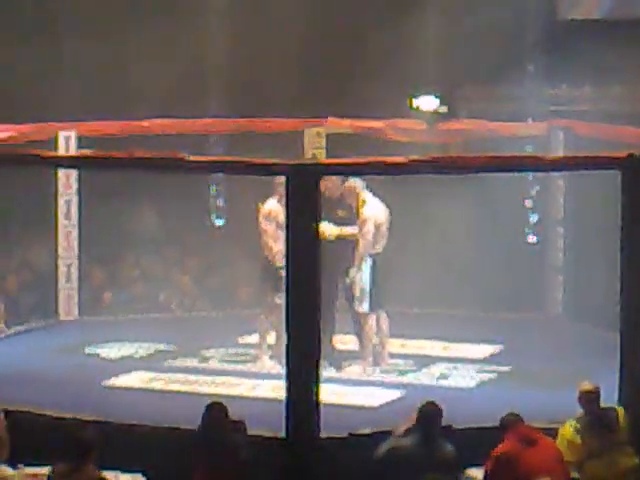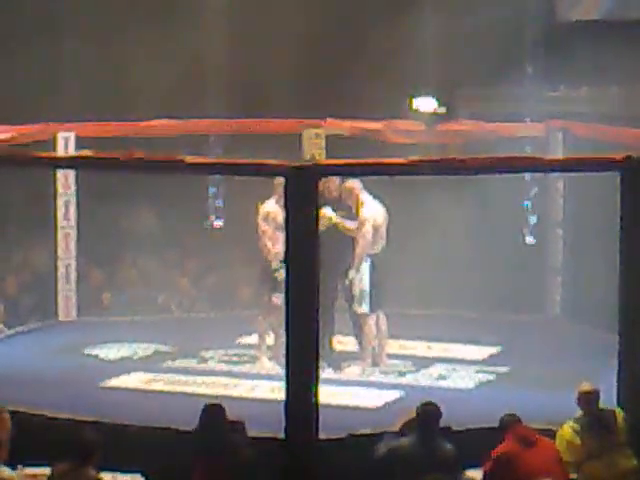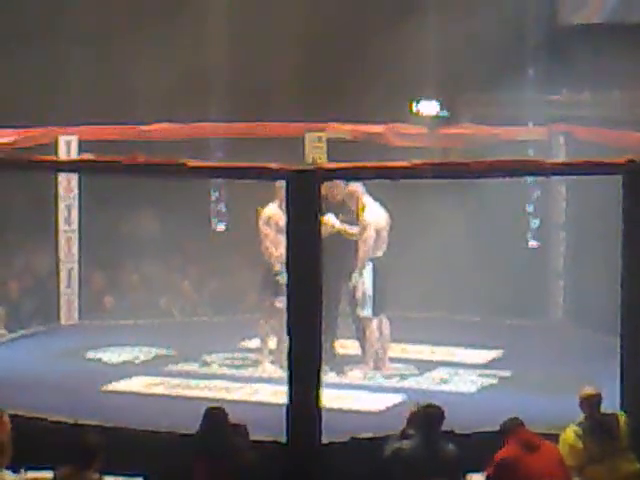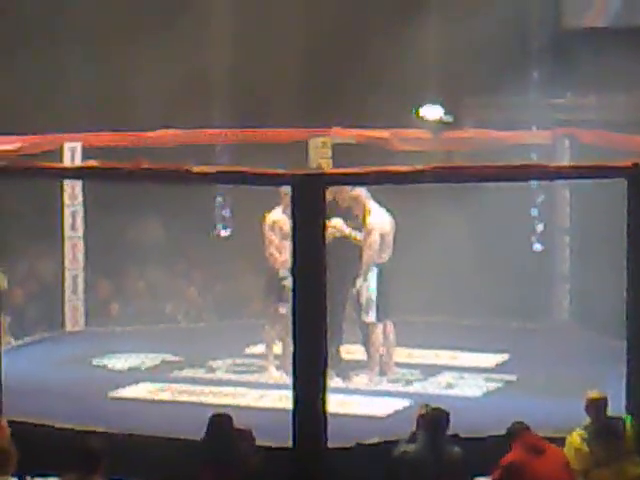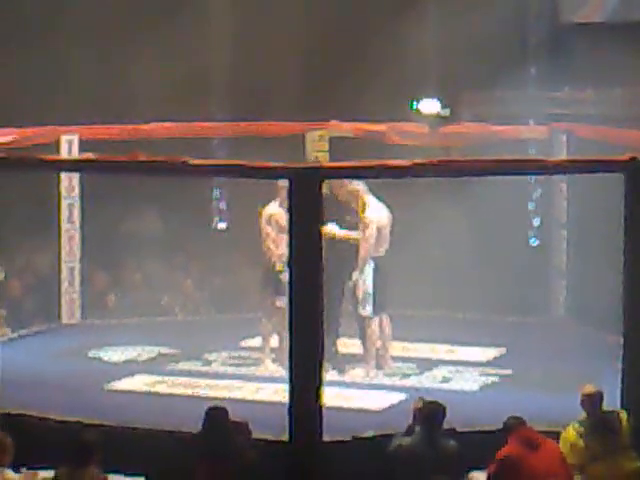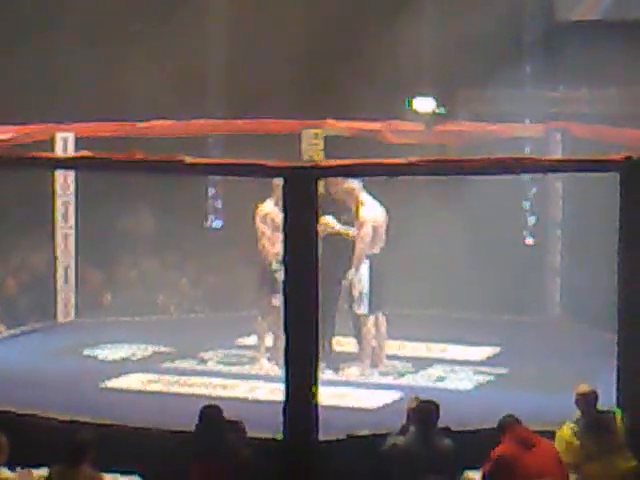
dt=0.2s
person 1, frame 1
left shoulder: (350, 201)
right shoulder: (319, 201)
left elbow: (360, 230)
right elbow: (317, 229)
left wrist: (337, 230)
right wrist: (319, 231)
left hip: (350, 261)
right hip: (326, 262)
right knee: (326, 306)
right ankle: (327, 352)
person 1, frame 2
right shoulder: (318, 201)
right elbow: (317, 226)
left wrist: (336, 220)
right wrist: (321, 224)
left hip: (349, 262)
right hip: (326, 262)
right knee: (326, 306)
right ankle: (327, 352)
person 1, frame 3
right shoulder: (321, 204)
right elbow: (320, 232)
left wrist: (339, 226)
right wrist: (324, 230)
left hip: (353, 265)
right hip: (329, 266)
right knee: (329, 310)
right ankle: (329, 355)
person 1, frame 4
right shoulder: (328, 209)
right elbow: (325, 237)
left wrist: (347, 231)
right wrist: (331, 233)
left hip: (359, 270)
right hip: (336, 271)
right knee: (335, 315)
right ankle: (335, 360)
person 1, frame 5
right shoulder: (326, 204)
right elbow: (321, 232)
left wrist: (342, 233)
right wrist: (326, 232)
left hip: (357, 265)
right hip: (334, 265)
right knee: (332, 309)
right ankle: (331, 354)
person 1, frame 6
left shoulder: (353, 204)
right shoulder: (322, 203)
right elbow: (317, 231)
left wrist: (339, 227)
right wrist: (324, 228)
left hip: (353, 263)
right hip: (330, 264)
right knee: (328, 308)
right ankle: (326, 352)
person 2, frame 1
left shoulder: (368, 211)
right shoulder: (380, 207)
left elbow: (365, 242)
left wrist: (355, 267)
left hip: (368, 261)
right hip: (379, 259)
left knee: (366, 312)
right knee: (378, 309)
left ankle: (367, 360)
right ankle: (383, 355)
person 2, frame 2
left shoulder: (366, 211)
right shoulder: (378, 207)
left elbow: (363, 243)
left wrist: (354, 268)
right wrist: (338, 220)
left hip: (367, 262)
right hip: (376, 260)
left knee: (366, 313)
right knee: (377, 310)
left ankle: (366, 361)
right ankle: (381, 356)
person 2, frame 3
left shoulder: (368, 215)
right shoulder: (380, 211)
left elbow: (366, 247)
left wrist: (357, 272)
left hip: (369, 266)
right hip: (380, 264)
left knee: (368, 316)
right knee: (380, 314)
left ankle: (369, 364)
right ankle: (383, 360)
person 2, frame 4
left shoulder: (373, 220)
right shoulder: (385, 216)
left elbow: (370, 252)
left wrist: (361, 277)
left hip: (373, 271)
right hip: (383, 268)
left knee: (372, 321)
right knee: (384, 319)
left ankle: (373, 370)
right ankle: (388, 365)
person 2, frame 5
left shoulder: (370, 214)
right shoulder: (382, 210)
left elbow: (368, 245)
left wrist: (358, 270)
left hip: (371, 265)
right hip: (381, 262)
left knee: (369, 315)
right knee: (382, 313)
left ankle: (370, 364)
right ankle: (385, 359)
person 2, frame 6
left shoulder: (366, 212)
right shoulder: (378, 209)
left elbow: (363, 243)
left wrist: (353, 269)
left hip: (366, 263)
right hip: (377, 261)
left knee: (365, 313)
right knee: (377, 311)
left ankle: (366, 362)
right ankle: (380, 357)
person 3, frame 1
left shoulder: (284, 207)
right shoulder: (270, 208)
right elbow: (268, 239)
right wrist: (279, 264)
left hip: (284, 262)
right hip: (275, 263)
left knee: (283, 308)
right knee: (272, 307)
left ankle: (279, 351)
right ankle: (263, 352)
person 3, frame 2
left shoulder: (283, 208)
right shoulder: (269, 209)
right elbow: (266, 241)
right wrist: (276, 266)
left hip: (283, 263)
right hip: (274, 264)
left knee: (281, 308)
right knee: (270, 309)
left ankle: (278, 352)
right ankle: (262, 353)
person 3, frame 3
left shoulder: (285, 212)
right shoulder: (270, 213)
right elbow: (268, 245)
right wrist: (278, 270)
left hip: (286, 266)
right hip: (276, 268)
left knee: (283, 312)
right knee: (272, 312)
left ankle: (281, 356)
right ankle: (265, 357)
person 3, frame 4
left shoulder: (290, 217)
right shoulder: (275, 218)
right elbow: (272, 250)
right wrist: (283, 274)
left hip: (290, 272)
right hip: (280, 273)
left knee: (289, 318)
right knee: (276, 318)
left ankle: (287, 361)
right ankle: (270, 363)
person 3, frame 5
left shoulder: (287, 211)
right shoulder: (272, 212)
right elbow: (269, 243)
right wrist: (280, 268)
left hip: (287, 265)
right hip: (277, 267)
left knee: (285, 311)
right knee: (273, 311)
left ankle: (283, 355)
right ankle: (266, 356)
person 3, frame 6
left shoulder: (281, 210)
right shoulder: (266, 210)
right elbow: (264, 241)
right wrist: (274, 267)
left hip: (283, 264)
right hip: (273, 264)
left knee: (280, 309)
right knee: (269, 309)
left ankle: (278, 353)
right ankle: (261, 354)
